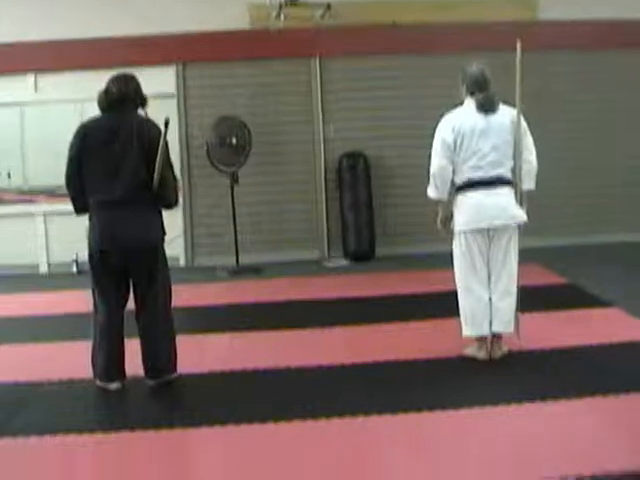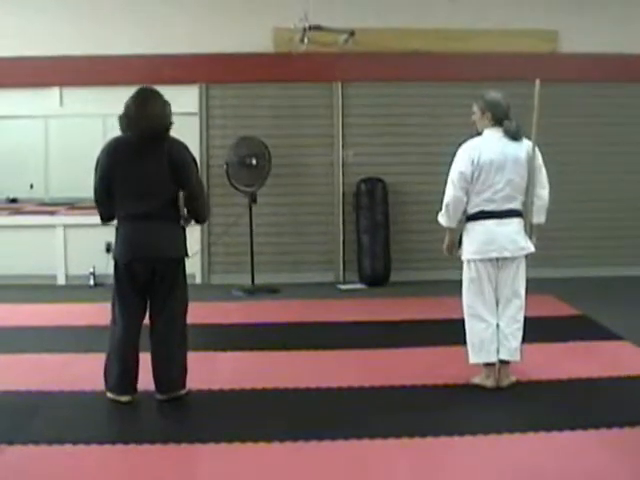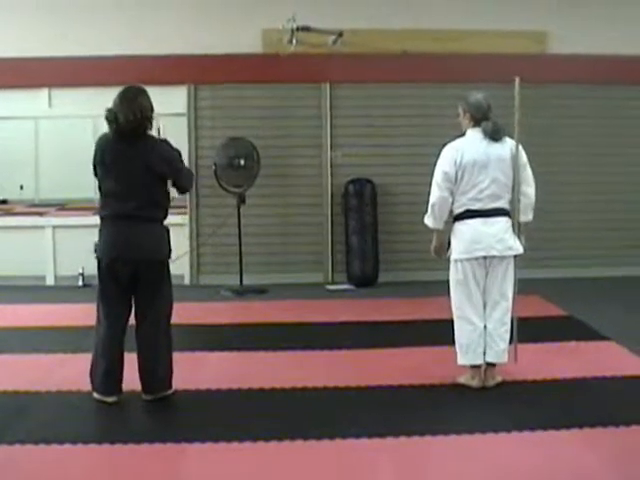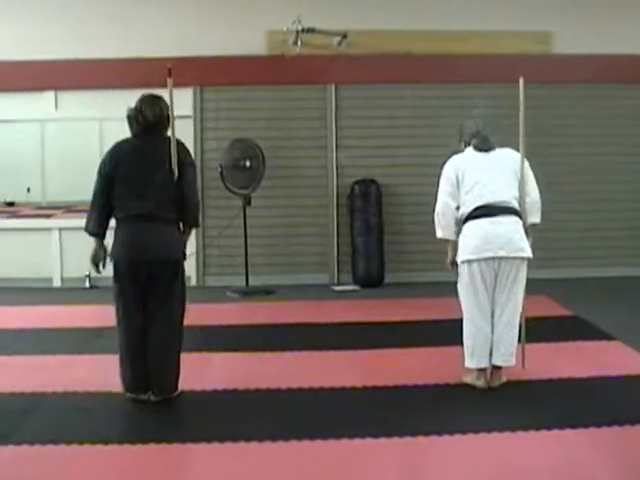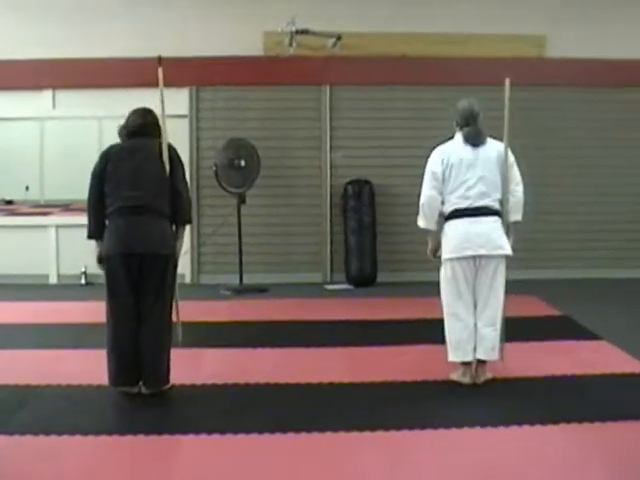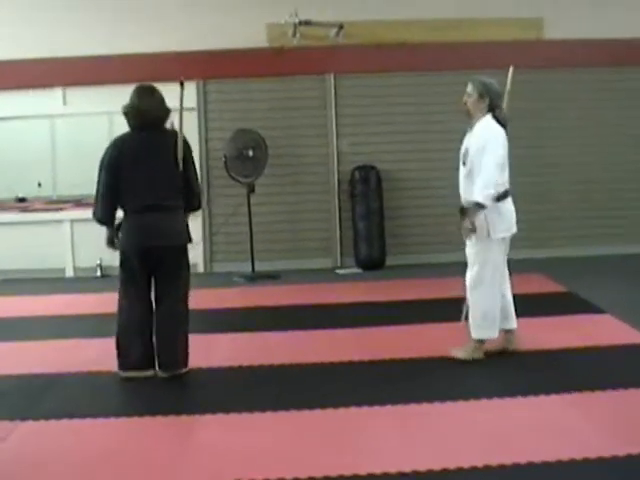
dt=0.7s
person 1, frame 1
left shoulder: (85, 132)
right shoulder: (147, 129)
left elbow: (73, 182)
right elbow: (165, 180)
right wrist: (168, 200)
left hip: (103, 228)
right hip: (143, 226)
left knee: (107, 305)
right knee: (153, 302)
left ankle: (108, 374)
right ankle: (159, 370)
person 1, frame 2
left shoulder: (113, 150)
right shoulder: (176, 150)
left elbow: (102, 198)
right elbow: (196, 199)
right wrist: (195, 216)
left hip: (129, 241)
right hip: (167, 241)
left knee: (125, 317)
right knee: (169, 317)
left ankle: (120, 386)
right ankle: (170, 385)
person 1, frame 3
left shoulder: (104, 146)
right shoulder: (159, 149)
right elbow: (184, 183)
left hip: (112, 239)
right hip: (150, 241)
left knee: (111, 317)
right knee: (154, 316)
left ankle: (106, 387)
right ankle: (155, 385)
person 1, frame 4
left shoulder: (118, 152)
right shoulder: (177, 151)
left elbow: (101, 199)
right elbow: (190, 200)
left wrist: (98, 242)
right wrist: (184, 236)
left hip: (128, 241)
right hip: (166, 241)
left knee: (130, 317)
right knee: (165, 317)
left ankle: (137, 385)
right ankle: (163, 387)
person 1, frame 5
left shoulder: (110, 154)
right shoulder: (166, 152)
left elbow: (95, 201)
right elbow: (181, 197)
left wrist: (99, 242)
right wrist: (178, 237)
left hip: (119, 236)
right hip: (157, 236)
left knee: (121, 311)
right knee: (156, 311)
left ankle: (126, 379)
right ankle: (154, 380)
person 1, frame 6
left shoulder: (119, 146)
right shoulder: (176, 141)
left elbow: (107, 191)
right elbow: (191, 187)
left wrist: (109, 227)
left hip: (136, 230)
right hip: (172, 228)
left knee: (133, 299)
right knee: (172, 298)
left ankle: (135, 362)
right ankle: (172, 362)
person 2, frame 1
left shoulder: (452, 120)
right shoulder: (511, 116)
left elbow: (440, 167)
right elbow: (528, 160)
left wrist: (443, 206)
right wrist: (522, 196)
left hip: (470, 204)
right hip: (504, 201)
left knee: (472, 276)
right knee: (503, 273)
left ankle: (480, 343)
right ankle: (498, 340)
person 2, frame 2
left shoulder: (471, 149)
right shoulder: (527, 148)
left elbow: (455, 195)
right elbow: (540, 193)
left wrist: (450, 232)
right wrist: (531, 228)
left hip: (480, 233)
right hip: (513, 231)
left knee: (480, 304)
right knee: (511, 301)
left ankle: (488, 370)
right ankle: (505, 369)
person 2, frame 3
left shoulder: (454, 150)
right shoulder: (511, 147)
left elbow: (440, 197)
right elbow: (526, 193)
left wrist: (438, 235)
right wrist: (519, 229)
left hip: (468, 233)
right hip: (501, 231)
left knee: (468, 304)
right knee: (499, 302)
left ankle: (474, 371)
right ankle: (491, 370)
person 2, frame 4
left shoulder: (456, 162)
right shoulder: (513, 156)
left elbow: (445, 207)
right elbow: (532, 198)
left wrist: (451, 247)
right wrist: (528, 234)
left hip: (476, 234)
right hip: (511, 231)
left knee: (476, 307)
right knee: (508, 305)
left ankle: (479, 371)
right ankle: (498, 370)
person 2, frame 5
left shoulder: (443, 153)
right shoulder: (500, 150)
left elbow: (430, 198)
right elbow: (515, 192)
left wrist: (432, 237)
right wrist: (509, 229)
left hip: (457, 231)
right hip: (491, 230)
left knee: (458, 303)
right knee: (489, 301)
left ankle: (464, 367)
right ankle: (482, 367)
person 2, frame 6
left shoulder: (487, 133)
right shoulder: (483, 130)
left elbow: (488, 178)
left wrist: (471, 216)
left hip: (488, 215)
right hip: (490, 213)
left knee: (482, 279)
right knee: (495, 278)
left ankle: (478, 344)
right ankle: (507, 336)
